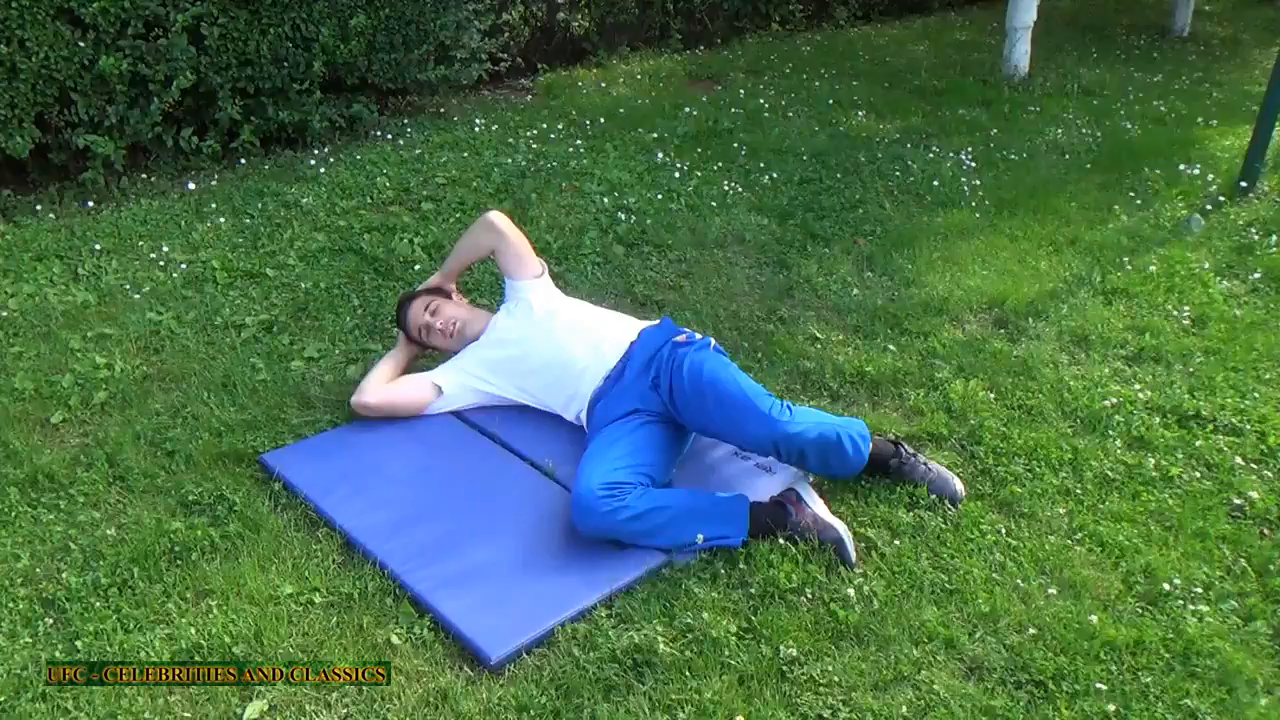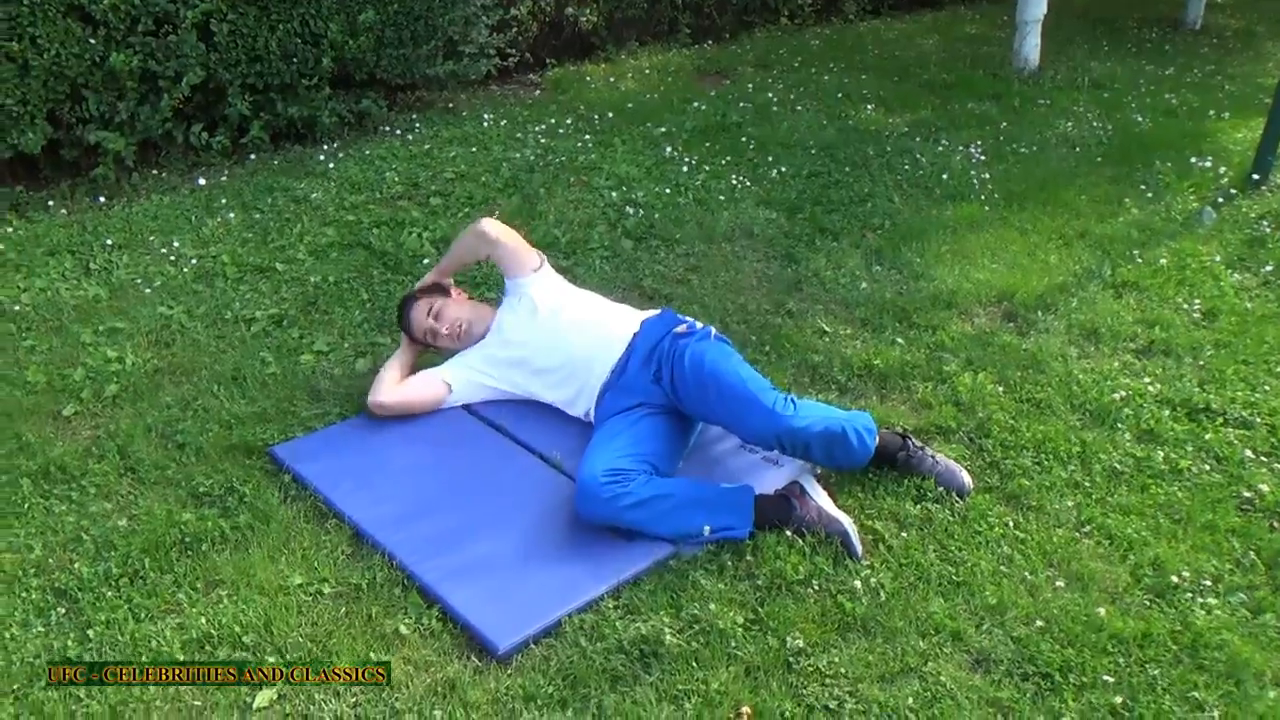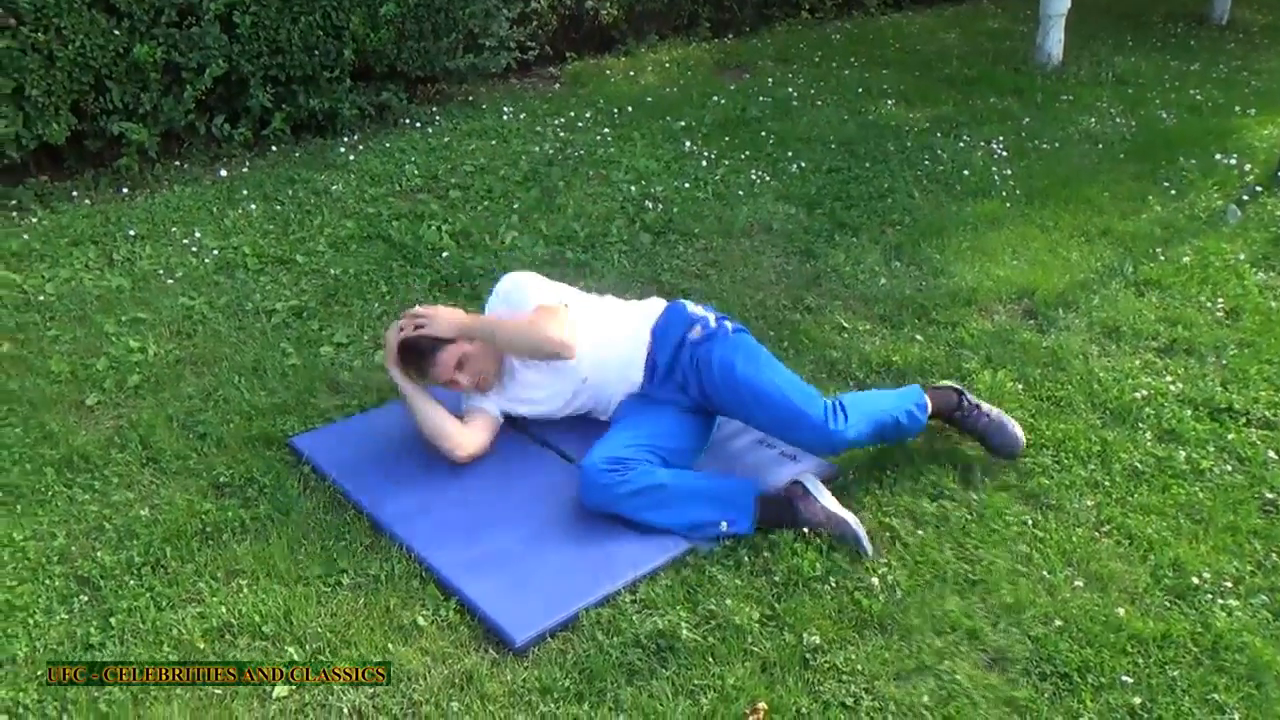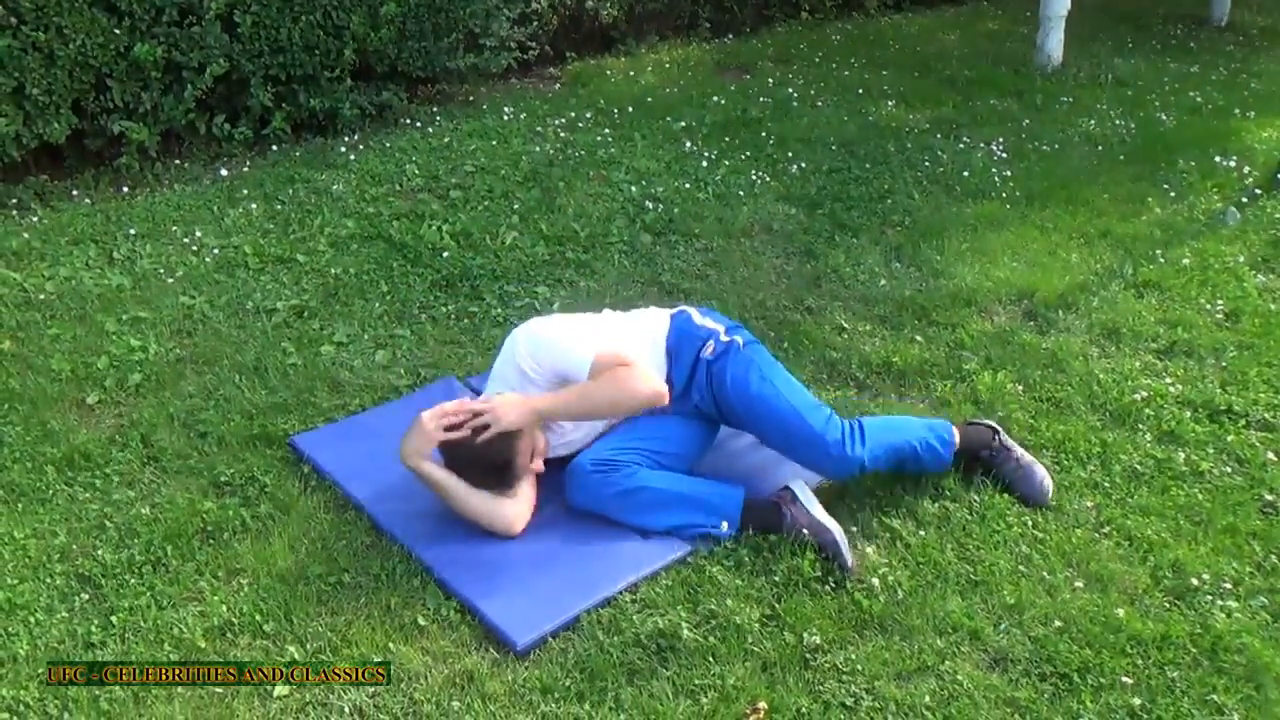
dt=0.5s
person 1, frame 1
left shoulder: (525, 297)
right shoulder: (464, 375)
left elbow: (495, 223)
right elbow: (368, 400)
left wrist: (439, 281)
right wrist: (404, 346)
left hip: (659, 354)
right hip: (617, 416)
left knee: (774, 427)
right knee: (593, 506)
left ankle: (885, 453)
right ankle: (778, 515)
person 1, frame 2
left shoulder: (525, 284)
right shoulder: (472, 369)
left elbow: (490, 231)
right elbow: (385, 399)
left wrist: (436, 277)
right wrist: (407, 346)
left hip: (662, 344)
right hip: (623, 405)
left knee: (774, 420)
right knee: (597, 492)
left ankle: (891, 447)
right ankle: (781, 509)
person 1, frame 3
left shoulder: (512, 293)
right shoulder: (493, 395)
left elbow: (561, 342)
right elbow: (458, 447)
left wrist: (464, 322)
right wrist: (404, 379)
left hip: (681, 342)
right hip: (646, 409)
left knee: (821, 426)
right knee: (601, 481)
left ankle: (941, 403)
right ankle: (784, 508)
person 1, frame 4
left shoulder: (532, 348)
right shoulder: (499, 431)
left elbow: (646, 387)
right elbow: (510, 519)
left wrist: (536, 409)
right wrist: (418, 465)
left hip: (694, 351)
right hip: (677, 413)
left knee: (838, 448)
right knee: (587, 483)
left ankle: (974, 439)
right ankle: (772, 514)
